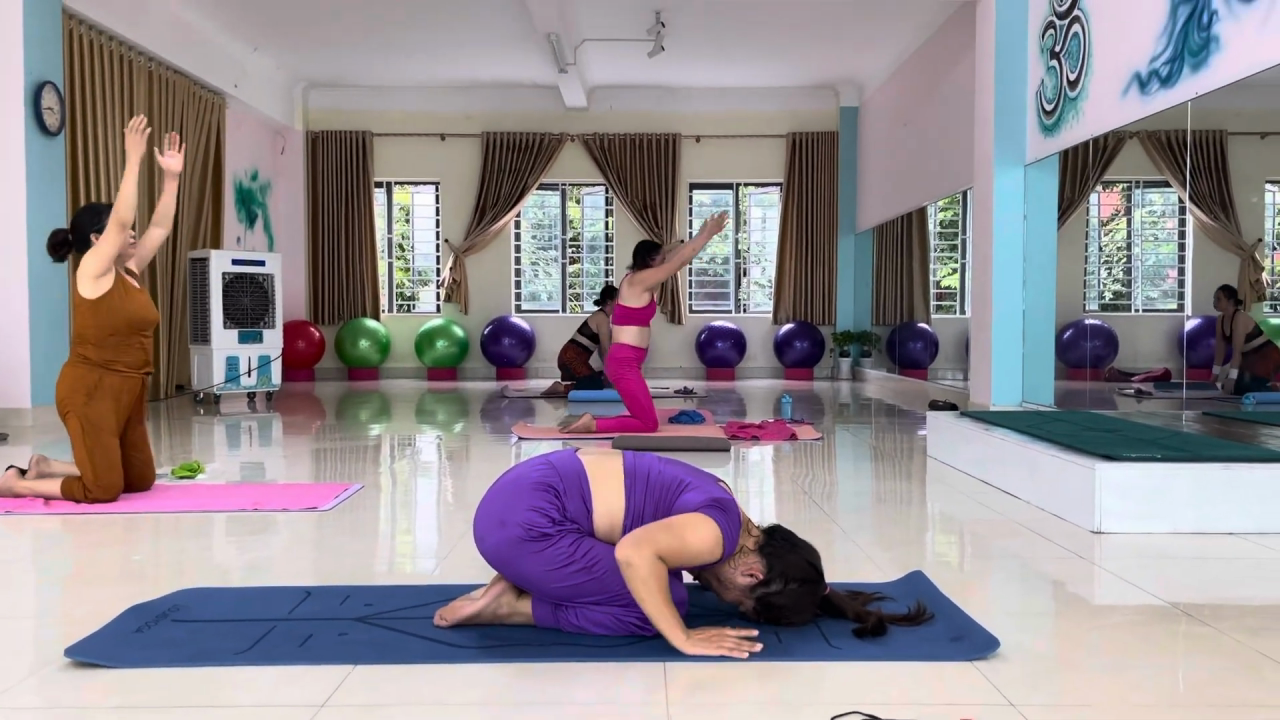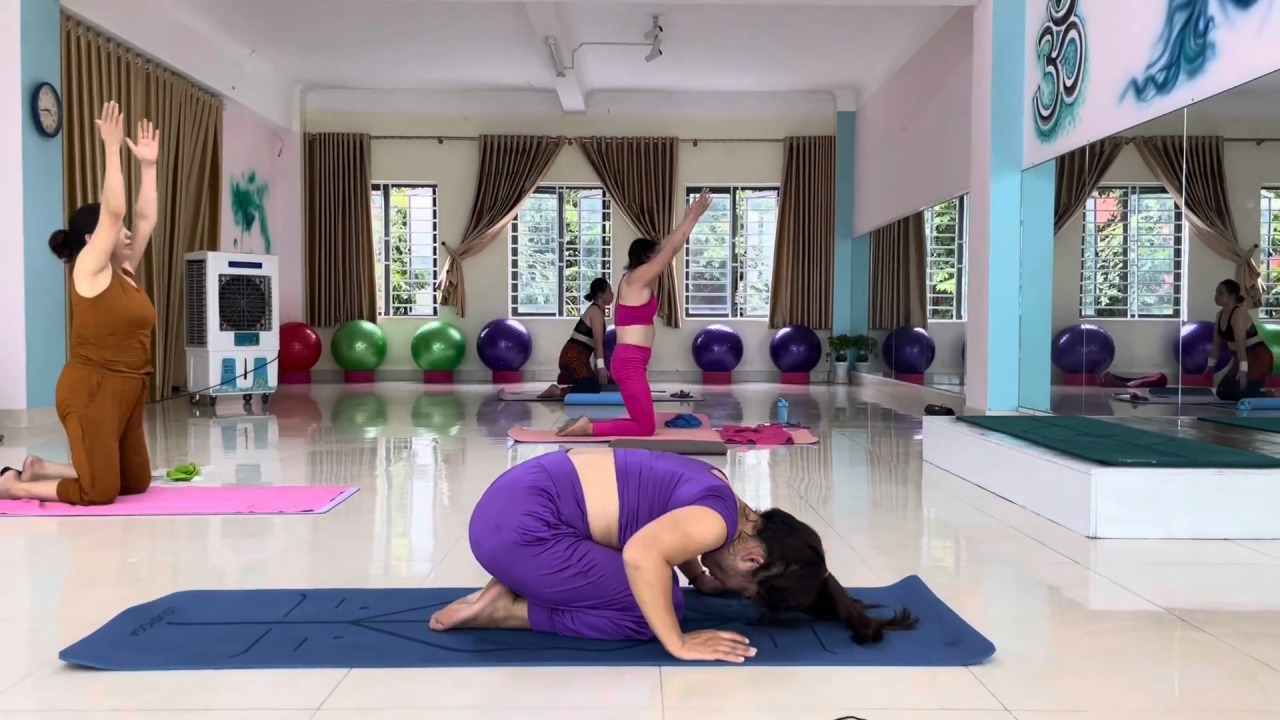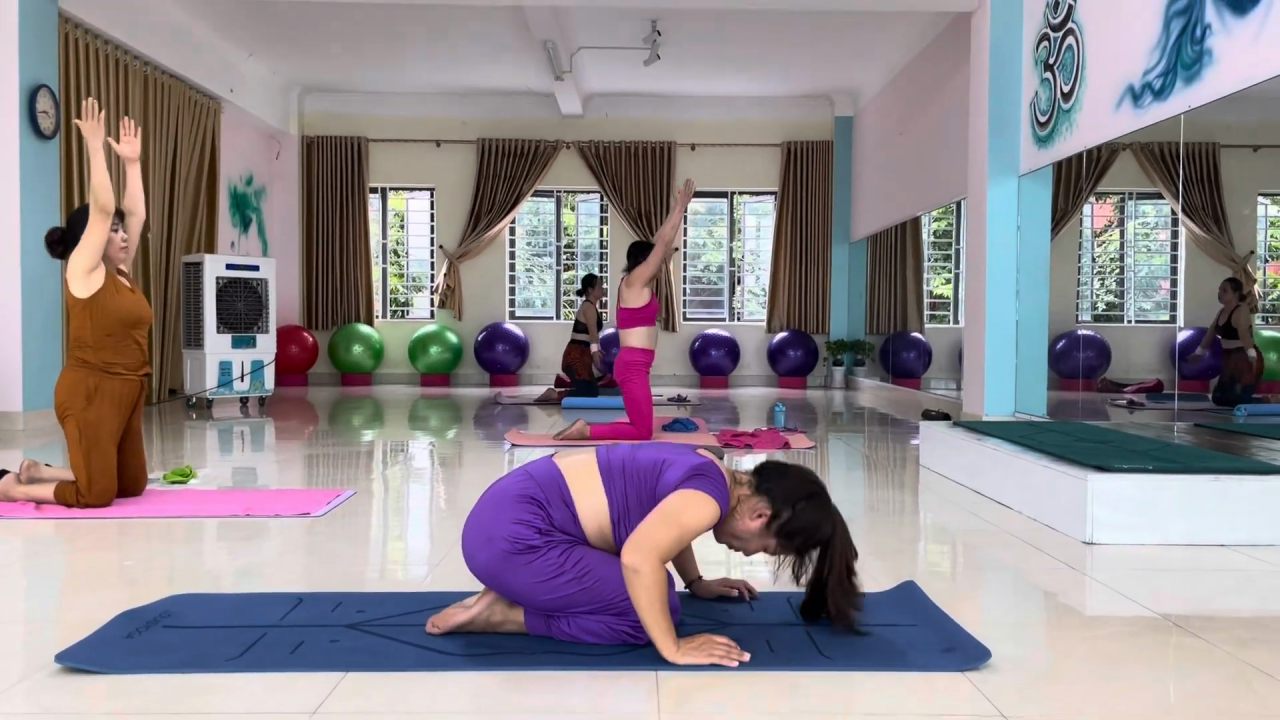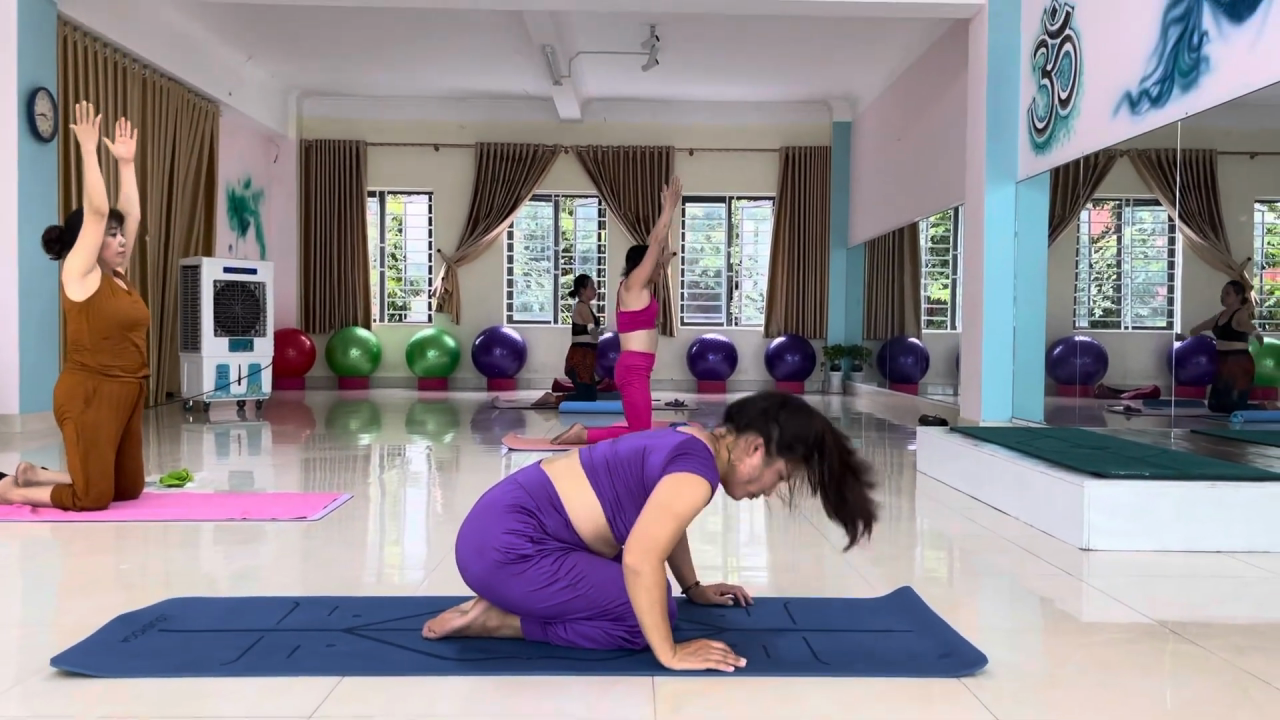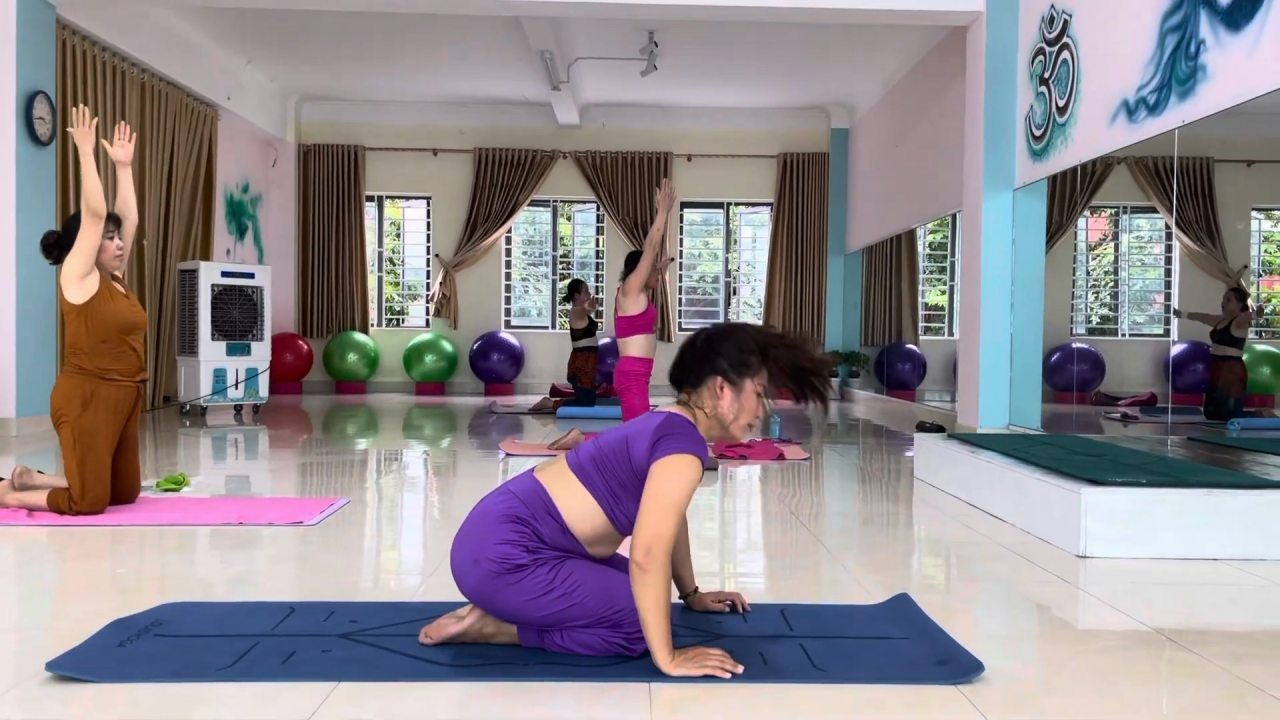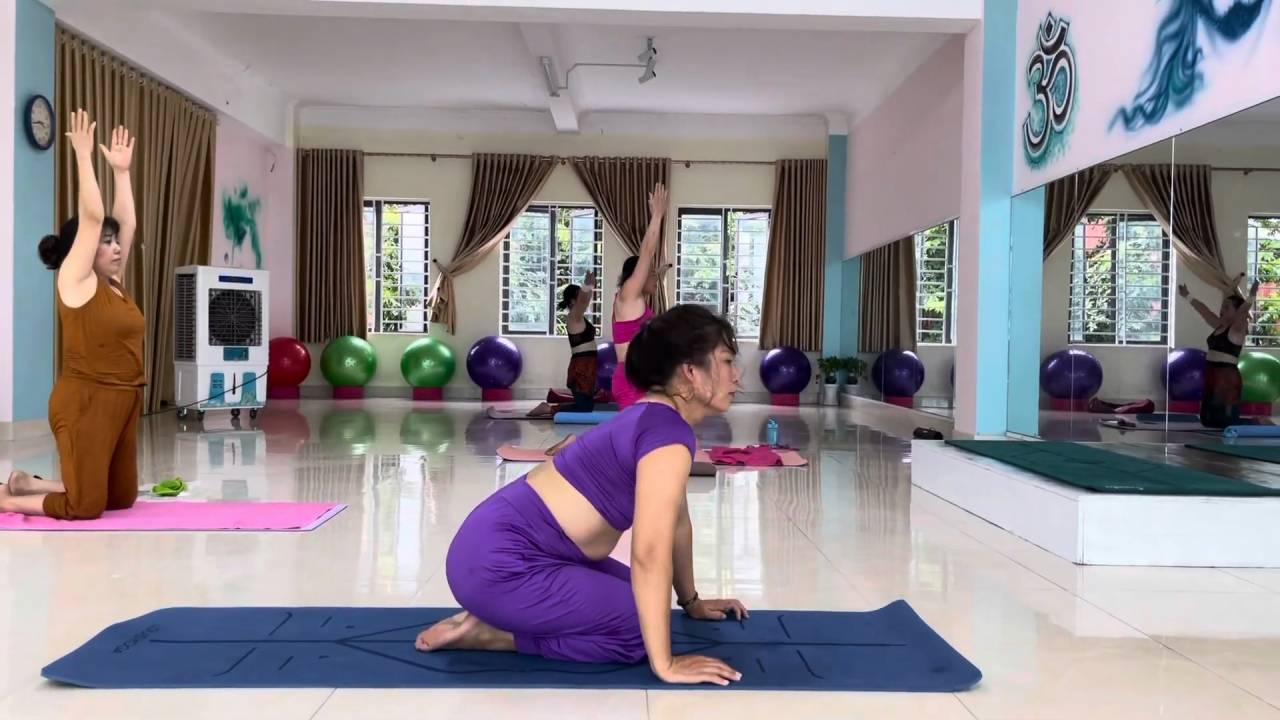
dt=0.2s
person 1, frame 1
left shoulder: (718, 507)
right shoulder: (718, 532)
right elbow: (635, 551)
left wrist: (700, 570)
right wrist: (684, 639)
left hip: (527, 491)
right hip: (522, 521)
left knee: (659, 587)
right knee: (655, 604)
left ankle: (521, 584)
right ankle: (511, 607)
person 1, frame 2
left shoulder: (715, 495)
right shoulder: (718, 520)
right elbow: (642, 555)
left wrist: (699, 577)
right wrist: (679, 643)
left hip: (523, 496)
right hip: (518, 526)
left knee: (656, 591)
right knee: (649, 607)
left ankle: (518, 587)
right ankle: (507, 610)
person 1, frame 3
left shoulder: (708, 471)
right shoulder: (710, 496)
right elbow: (639, 558)
left wrist: (696, 583)
right wrist: (672, 647)
left hip: (513, 509)
right hip: (510, 535)
left knee: (648, 591)
right knee: (646, 611)
left ankle: (511, 593)
right ankle: (500, 616)
person 1, frame 4
left shoulder: (692, 443)
right shoulder: (697, 470)
right elbow: (640, 559)
left wrist: (694, 588)
right wrist: (669, 653)
left hip: (511, 520)
right hip: (504, 545)
left knee: (648, 594)
right knee: (642, 617)
left ankle: (504, 594)
right ankle: (498, 618)
person 1, frame 5
left shoulder: (671, 424)
right shoulder: (684, 445)
left elbow: (666, 521)
right elbow: (647, 559)
left wrist: (691, 594)
right wrist: (667, 657)
left hip: (512, 538)
right hip: (501, 558)
left knee: (627, 590)
right knee: (633, 621)
left ankle: (498, 602)
right ankle: (494, 625)
person 1, frame 6
left shoulder: (653, 418)
right shoulder: (669, 435)
left elbow: (676, 523)
right elbow: (649, 554)
left wrist: (690, 600)
right wrist: (664, 663)
left hip: (506, 544)
right hip: (498, 564)
left knee: (640, 600)
right knee: (636, 629)
left ankle: (498, 613)
right ankle: (492, 633)
person 2, frame 1
left shoulder: (128, 270)
right shoulder: (93, 269)
left elbow: (160, 228)
right elbow: (122, 220)
left wrist: (171, 177)
right wrist: (133, 159)
left hip: (127, 392)
right hip: (91, 391)
left knee: (140, 482)
right knee: (103, 489)
left ankle: (45, 469)
person 2, frame 2
left shoulder: (124, 271)
right shoulder: (89, 270)
left elbow: (146, 217)
right elbow: (113, 211)
left wrist: (148, 164)
right wrist: (112, 148)
left hip: (126, 392)
right hip: (90, 391)
left knee: (136, 483)
right knee: (99, 492)
left ankle: (39, 469)
person 2, frame 3
left shoulder: (119, 271)
right shoulder: (84, 272)
left elbow: (136, 214)
right elbow: (103, 208)
left wrist: (132, 162)
right wrist: (95, 147)
left hip: (125, 393)
right hip: (90, 393)
left knee: (132, 485)
right knee: (96, 494)
left ankle: (37, 472)
person 2, frame 4
left shoulder: (116, 274)
right shoulder: (80, 274)
left elbow: (132, 215)
right elbow: (97, 211)
left wrist: (126, 162)
right wrist: (88, 149)
left hip: (125, 394)
right hip: (89, 395)
left knee: (129, 488)
right knee: (93, 498)
left ankle: (34, 475)
person 2, frame 5
left shoulder: (114, 278)
right shoulder: (78, 277)
left elbow: (129, 218)
right elbow: (94, 213)
left wrist: (124, 165)
right wrist: (85, 151)
left hip: (122, 398)
right hip: (86, 399)
left knee: (125, 493)
right knee: (89, 501)
person 2, frame 6
left shoulder: (111, 283)
right shoulder: (76, 282)
left elbow: (127, 223)
right elbow: (91, 217)
left wrist: (121, 170)
right wrist: (83, 155)
left hip: (120, 402)
right hip: (84, 403)
left knee: (122, 498)
right knee: (85, 506)
person 3, frame 1
left shoulder: (638, 280)
right shoulder: (639, 281)
left elbow: (673, 257)
right elbow: (679, 261)
left wrist: (702, 234)
right wrist: (709, 234)
left hip: (624, 362)
right hip: (624, 364)
left knee: (643, 419)
right knee: (649, 424)
left ankle: (590, 421)
right ankle: (591, 425)
person 3, frame 2
left shoulder: (636, 280)
right shoulder: (637, 279)
left elbow: (665, 247)
right elbow: (670, 249)
left wrist: (690, 217)
right wrist: (693, 216)
left hip: (629, 362)
right hip: (630, 363)
left knee: (640, 421)
right knee: (646, 427)
left ankle: (588, 424)
right ankle: (588, 428)
person 3, frame 3
left shoulder: (637, 283)
right shoulder: (635, 281)
left elbow: (660, 244)
right elbow: (664, 244)
left wrist: (677, 209)
right wrist: (680, 207)
left hip: (633, 365)
right hip: (633, 366)
left knee: (639, 427)
right knee: (643, 432)
left ankle: (585, 428)
right ankle: (586, 431)
person 3, frame 4
left shoulder: (638, 287)
right shoulder: (633, 285)
left elbow: (656, 245)
right elbow: (656, 243)
left wrist: (668, 208)
right wrist: (670, 206)
left hip: (633, 369)
right hip: (634, 370)
left knee: (638, 432)
left ankle: (583, 432)
right ankle: (583, 435)
person 3, frame 5
left shoulder: (635, 293)
right shoulder: (630, 289)
left elbow: (651, 249)
right elbow: (651, 246)
left wrist: (664, 219)
right wrist: (662, 209)
left hip: (633, 373)
right hip: (632, 374)
person 3, frame 6
left shoulder: (634, 300)
right shoulder: (628, 295)
left elbow: (646, 254)
right elbow: (646, 252)
left wrist: (658, 220)
right wrist: (657, 214)
right hip: (631, 380)
